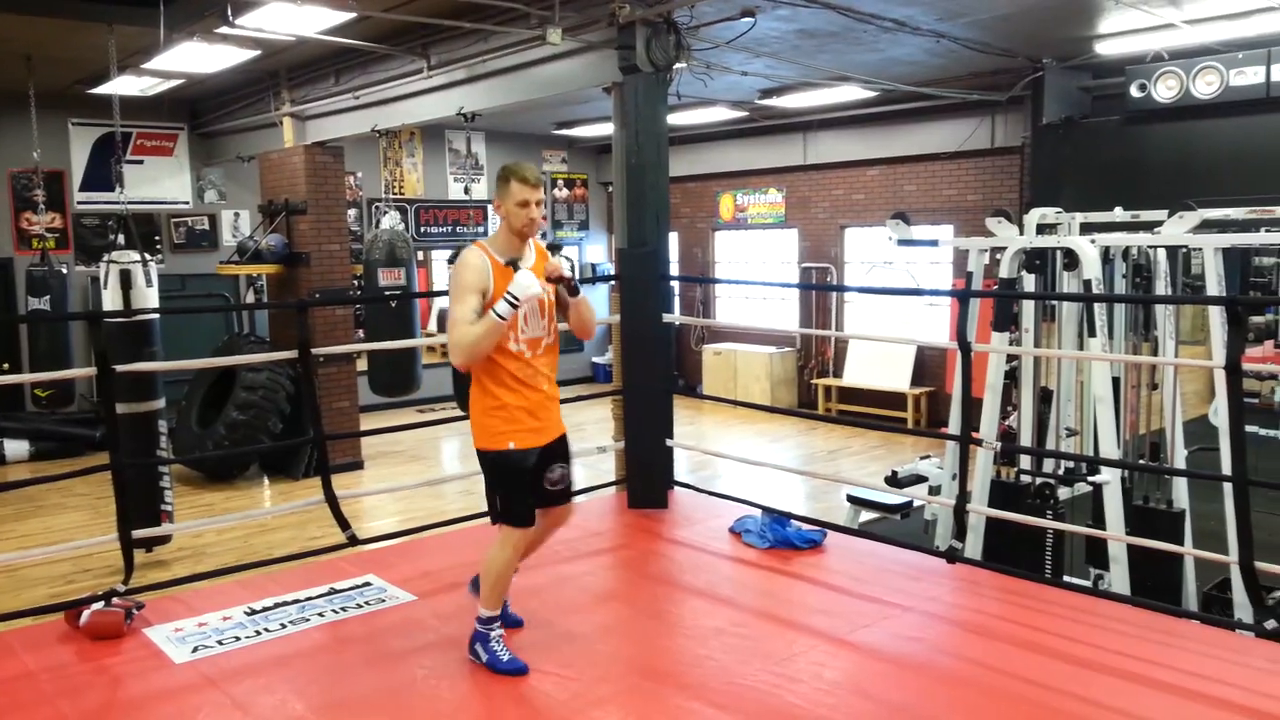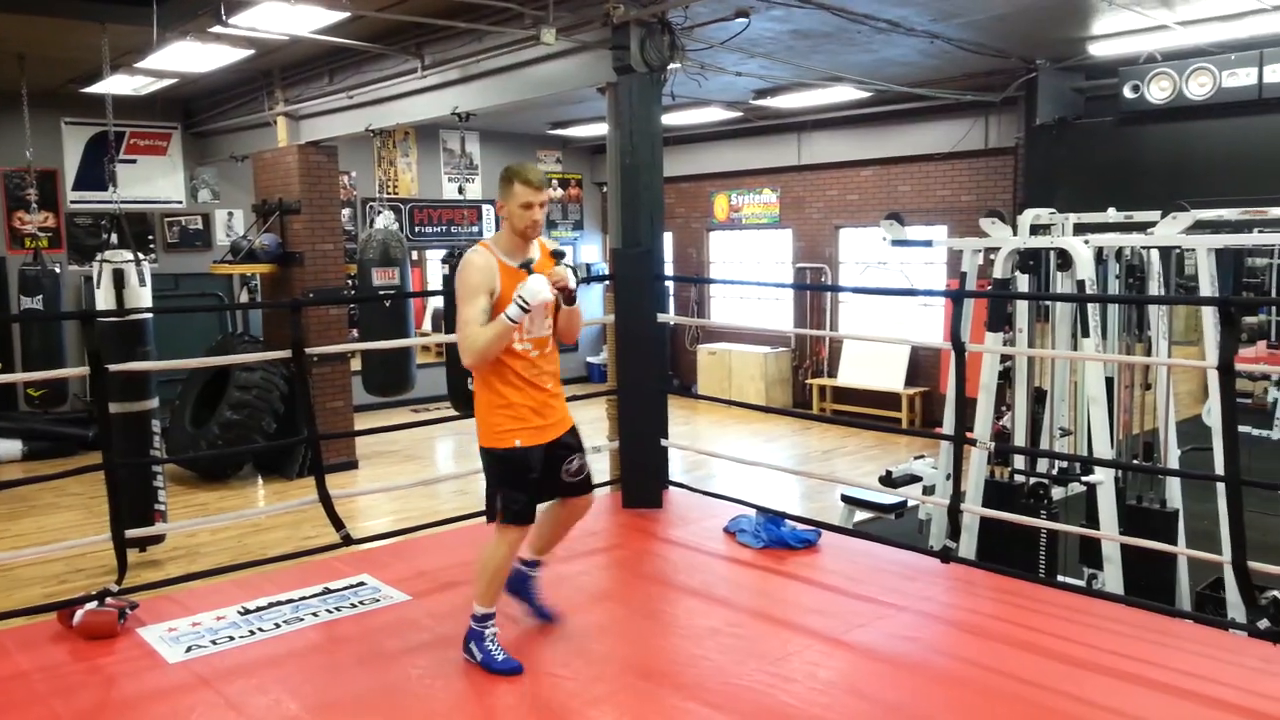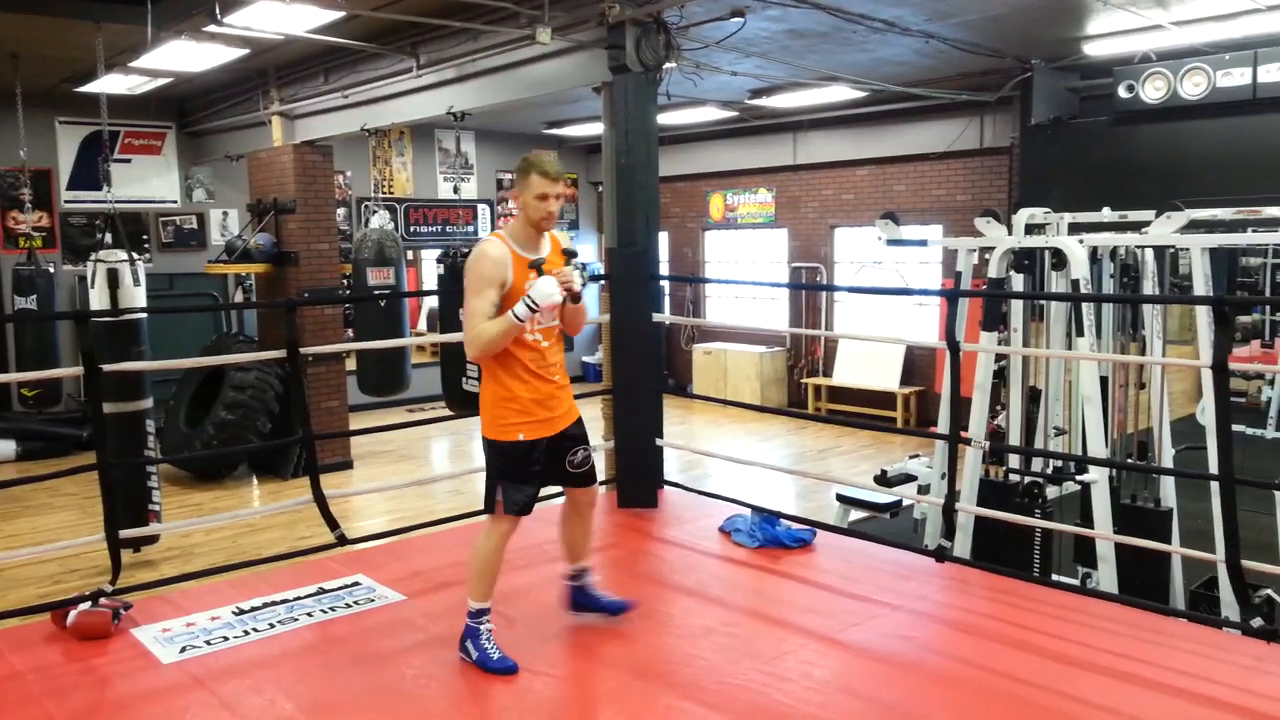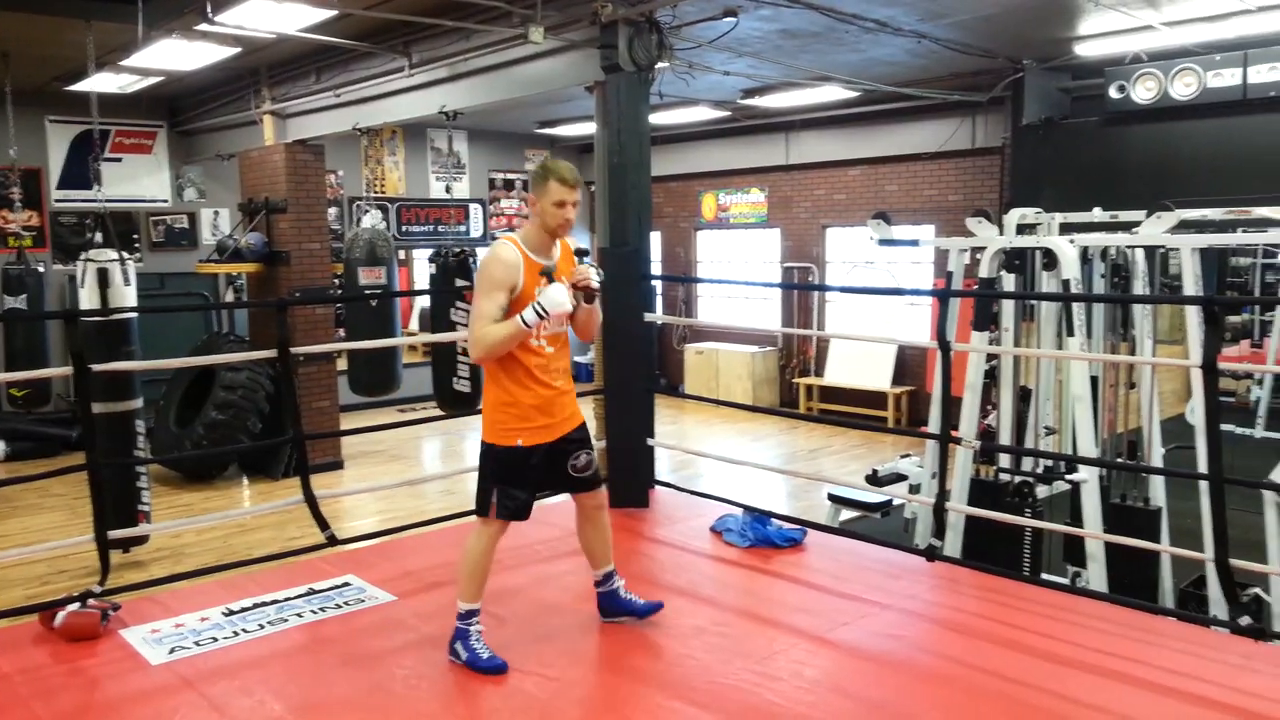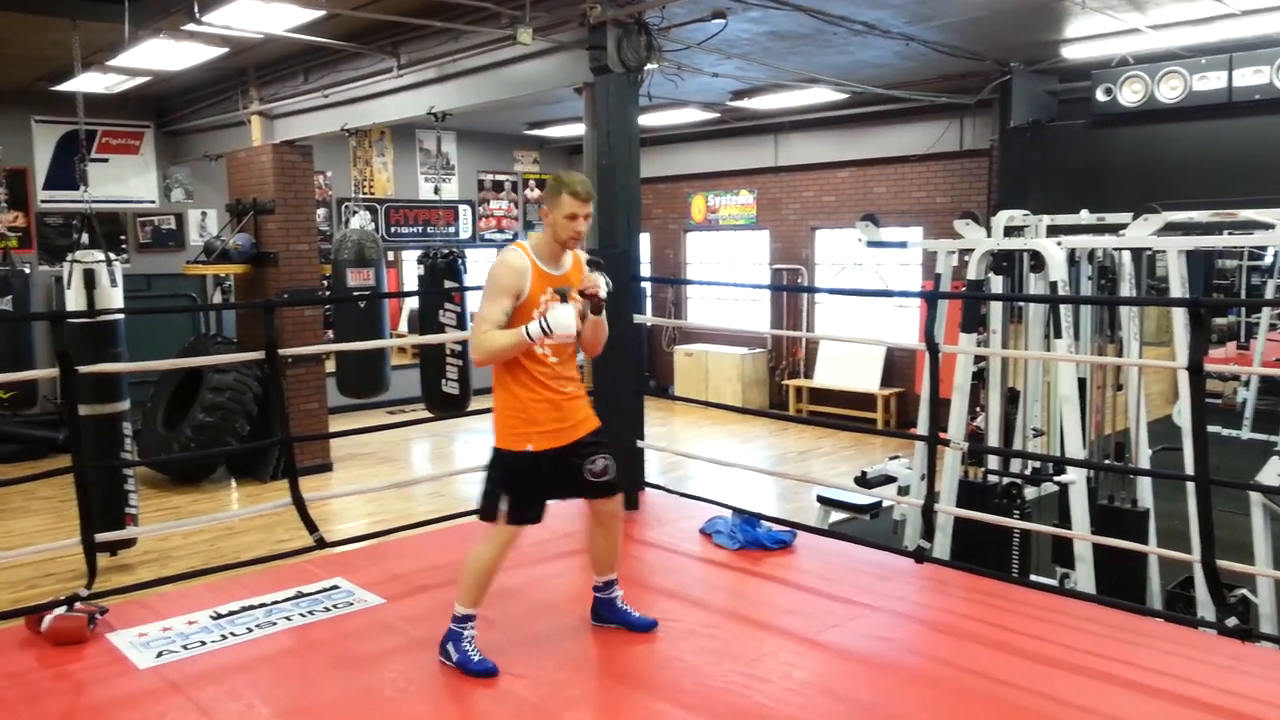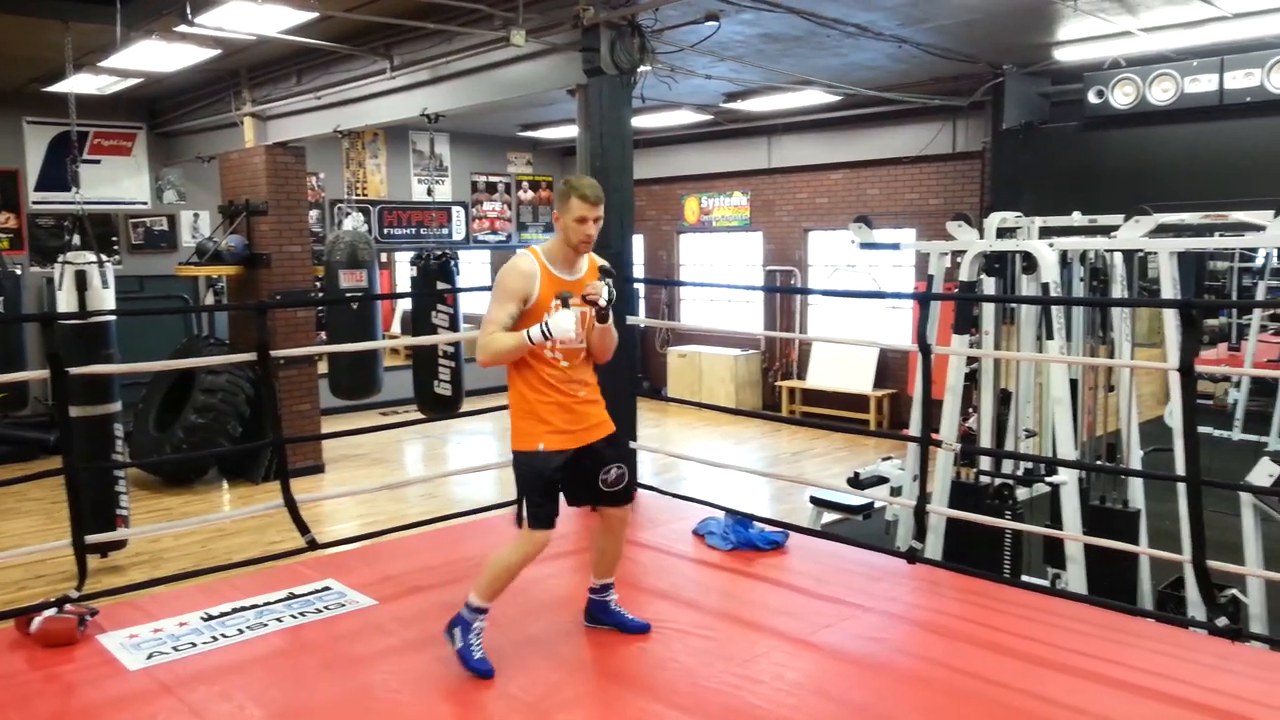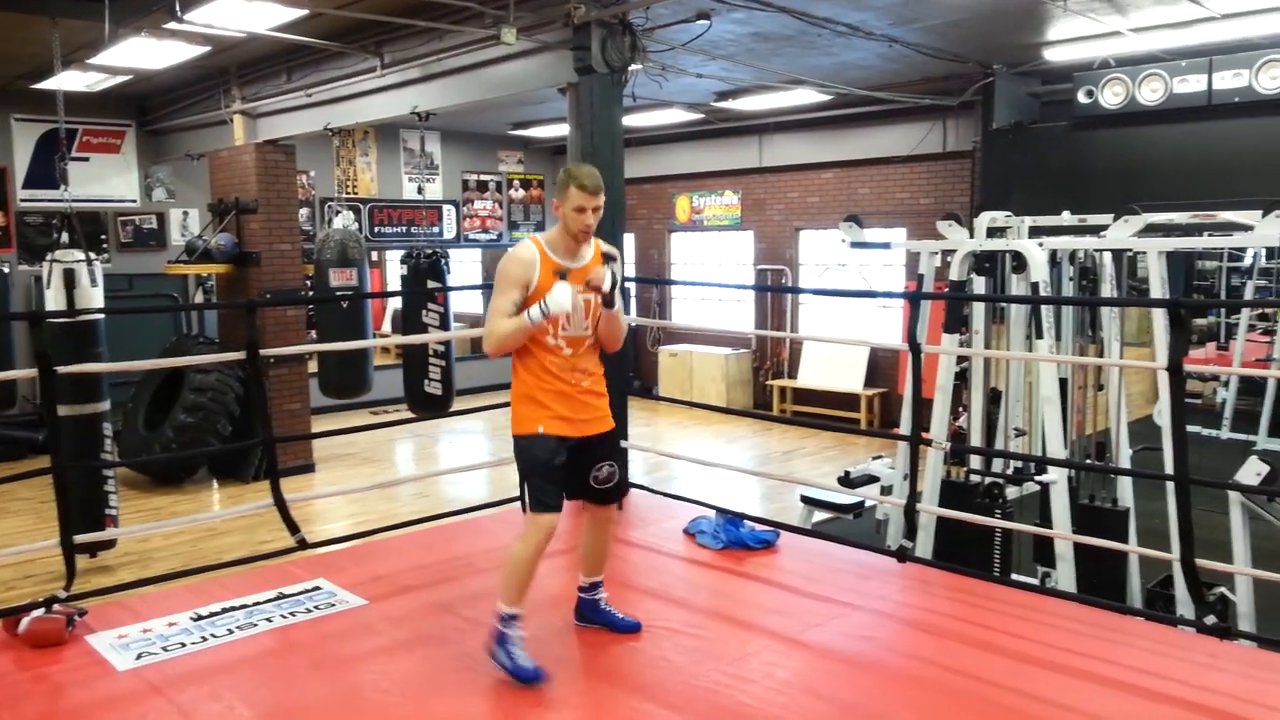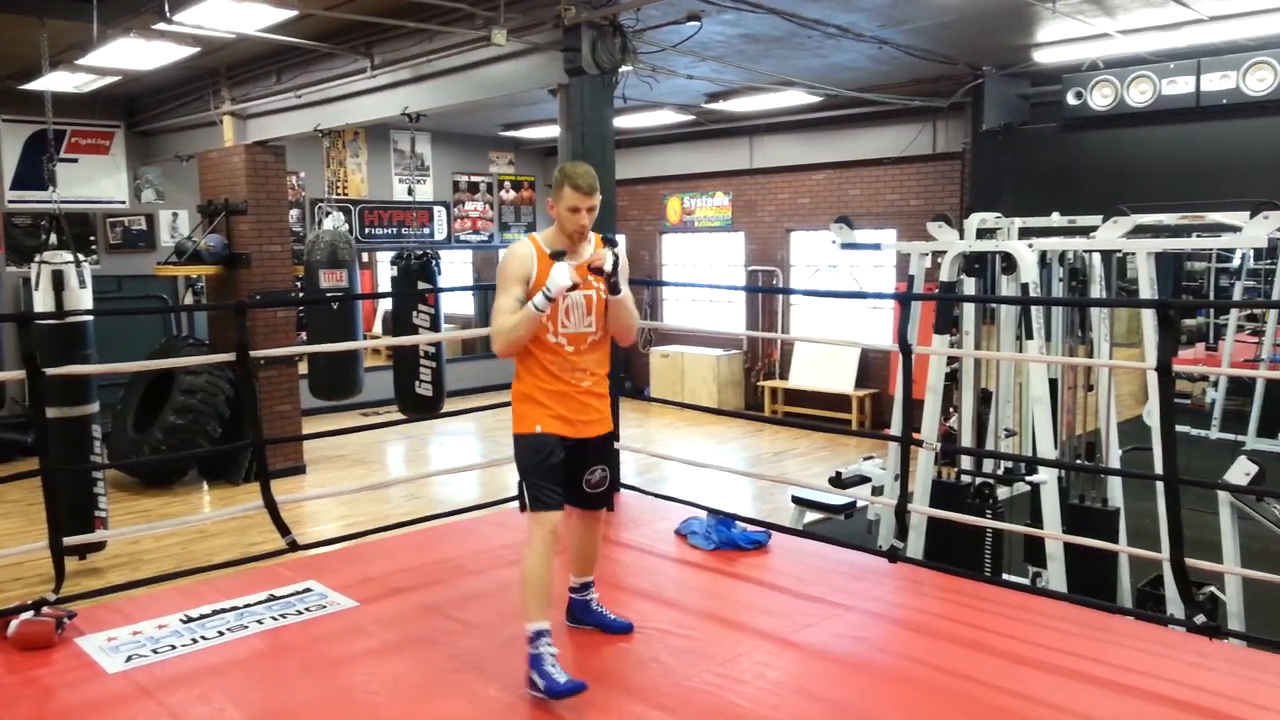
dt=0.1s
person 1, frame 1
left shoulder: (546, 254)
right shoulder: (473, 265)
left elbow: (586, 329)
right elbow: (461, 354)
left wrist: (568, 287)
right wrist: (512, 301)
left hip: (545, 415)
right hip: (502, 424)
left knee: (555, 510)
right knee: (515, 528)
left ankle: (489, 579)
right ankle: (485, 632)
person 1, frame 2
left shoulder: (548, 253)
right shoulder: (479, 265)
left elbow: (568, 336)
right elbow: (472, 355)
left wrist: (567, 294)
right wrist: (521, 304)
left hip: (553, 412)
right hip: (508, 421)
left knee: (577, 499)
right knee: (512, 527)
left ankle: (523, 573)
right ankle: (481, 631)
person 1, frame 3
left shoulder: (558, 246)
right shoulder: (490, 256)
right elbow: (475, 346)
left wrist: (573, 295)
right wrist: (529, 304)
left hip: (558, 404)
right hip: (513, 414)
left knee: (585, 493)
right knee: (503, 520)
left ankle: (580, 587)
right ankle: (475, 627)
person 1, frame 4
left shoulder: (569, 252)
right shoulder: (503, 259)
left elbow: (586, 334)
right elbow: (479, 347)
left wrist: (588, 296)
right wrist: (537, 310)
left hip: (561, 409)
right hip: (514, 418)
left knee: (593, 499)
right knee: (495, 523)
left ankle: (609, 594)
right ankle: (465, 630)
person 1, frame 5
left shoulder: (584, 265)
right shoulder: (512, 267)
left elbow: (594, 347)
right elbow: (480, 350)
left wrist: (598, 307)
right wrist: (542, 327)
left hip: (575, 416)
right hip: (525, 425)
left knee: (609, 505)
right knee: (506, 531)
left ankle: (607, 600)
right ankle: (458, 631)
person 1, frame 6
left shoulder: (596, 270)
right shoulder: (522, 271)
left elbow: (602, 356)
right elbow: (485, 351)
left wrist: (603, 314)
right wrist: (544, 331)
left hip: (589, 418)
right hip: (540, 426)
left knee: (616, 512)
right knee: (534, 536)
left ankle: (601, 602)
right ankle: (468, 620)
person 1, frame 7
left shoulder: (604, 259)
right shoulder: (523, 258)
left elbow: (614, 343)
right elbow: (492, 343)
left wrist: (607, 295)
right wrist: (544, 309)
left hip: (594, 412)
right hip: (540, 415)
left knee: (603, 508)
right knee: (543, 523)
left ankle: (590, 599)
right ankle: (506, 628)
person 1, frame 8
left shoulder: (606, 254)
right shoulder: (522, 257)
left elbow: (628, 336)
right elbow: (501, 344)
left wrist: (613, 284)
right wrist: (547, 293)
left hip: (593, 413)
right hip: (540, 415)
left knee: (591, 512)
right knee: (545, 525)
left ankle: (582, 600)
right ankle: (540, 652)
